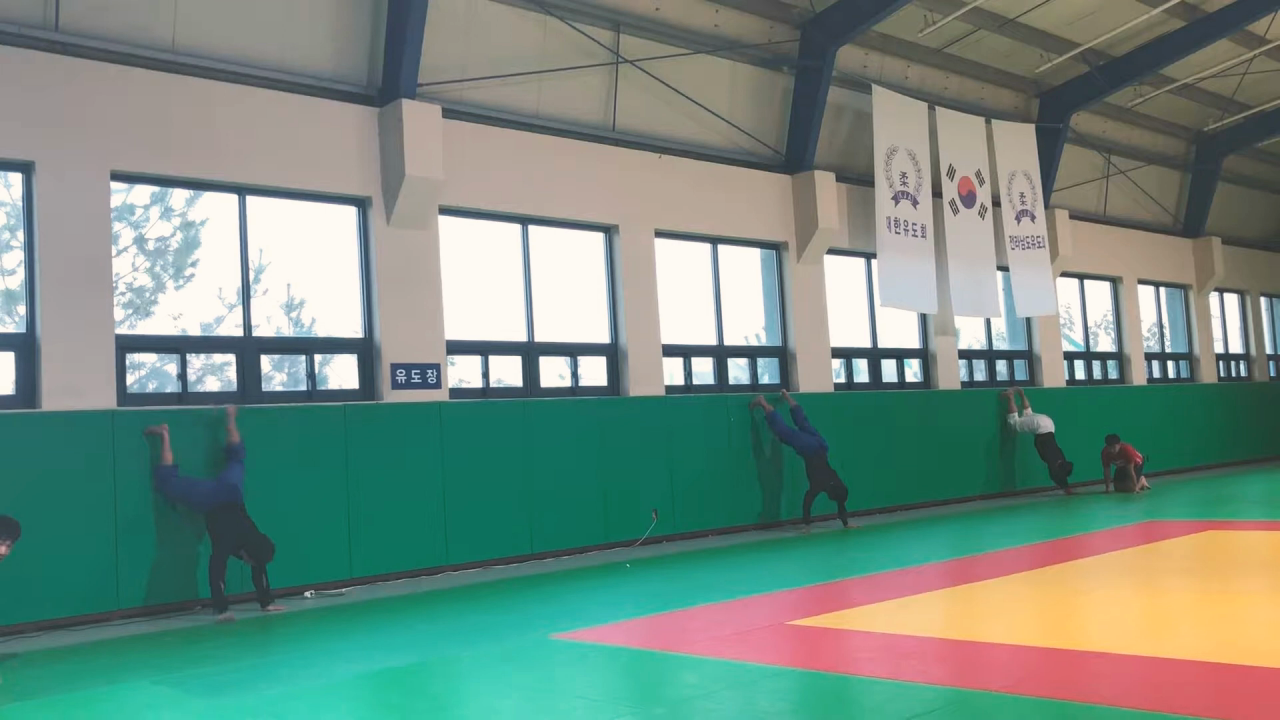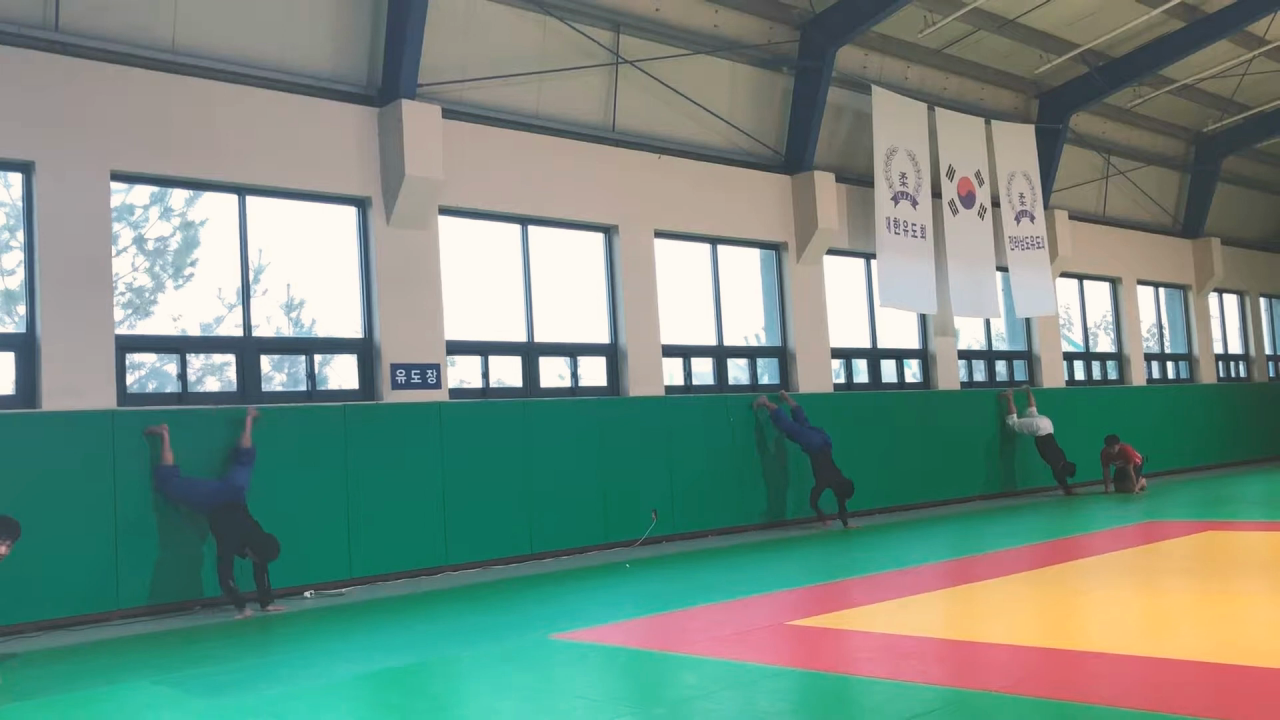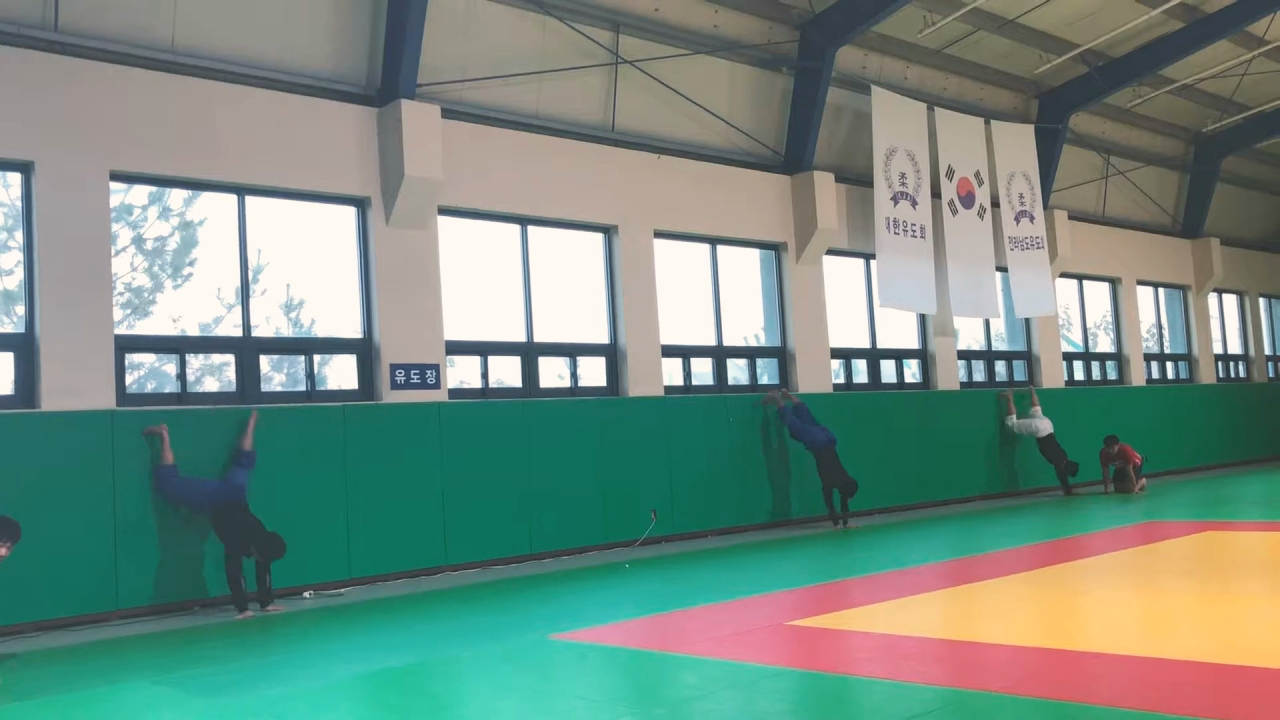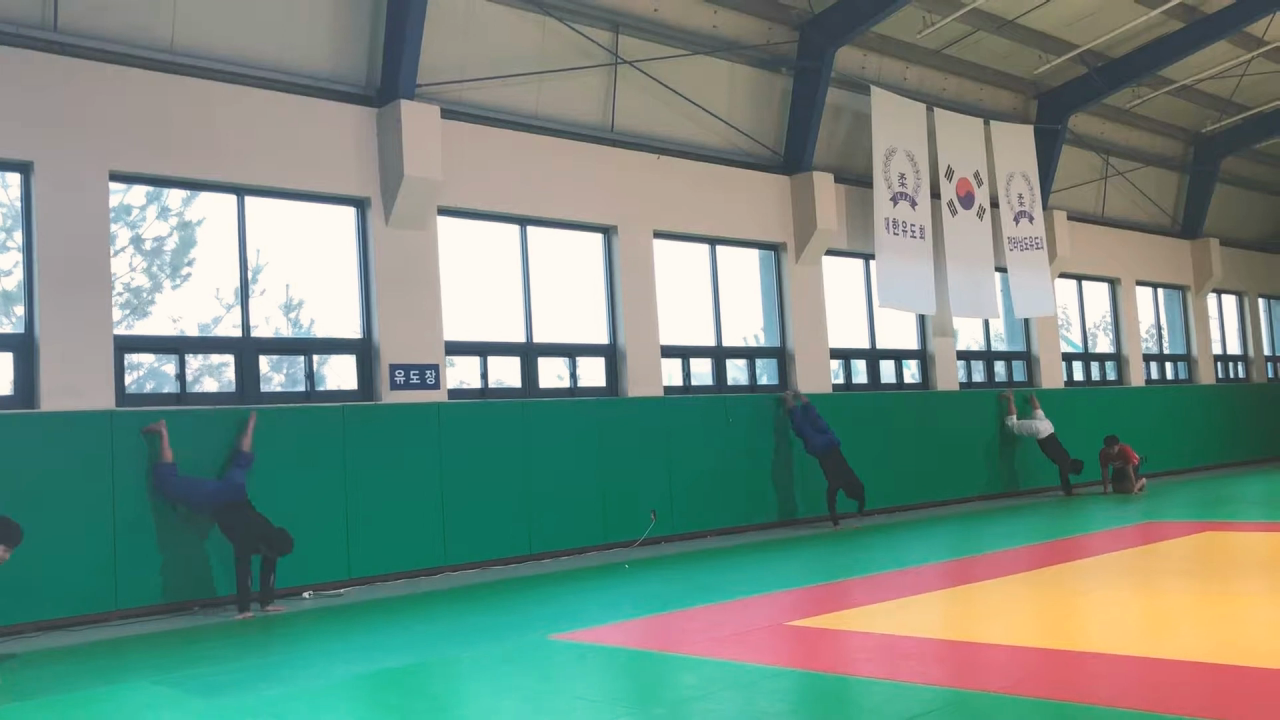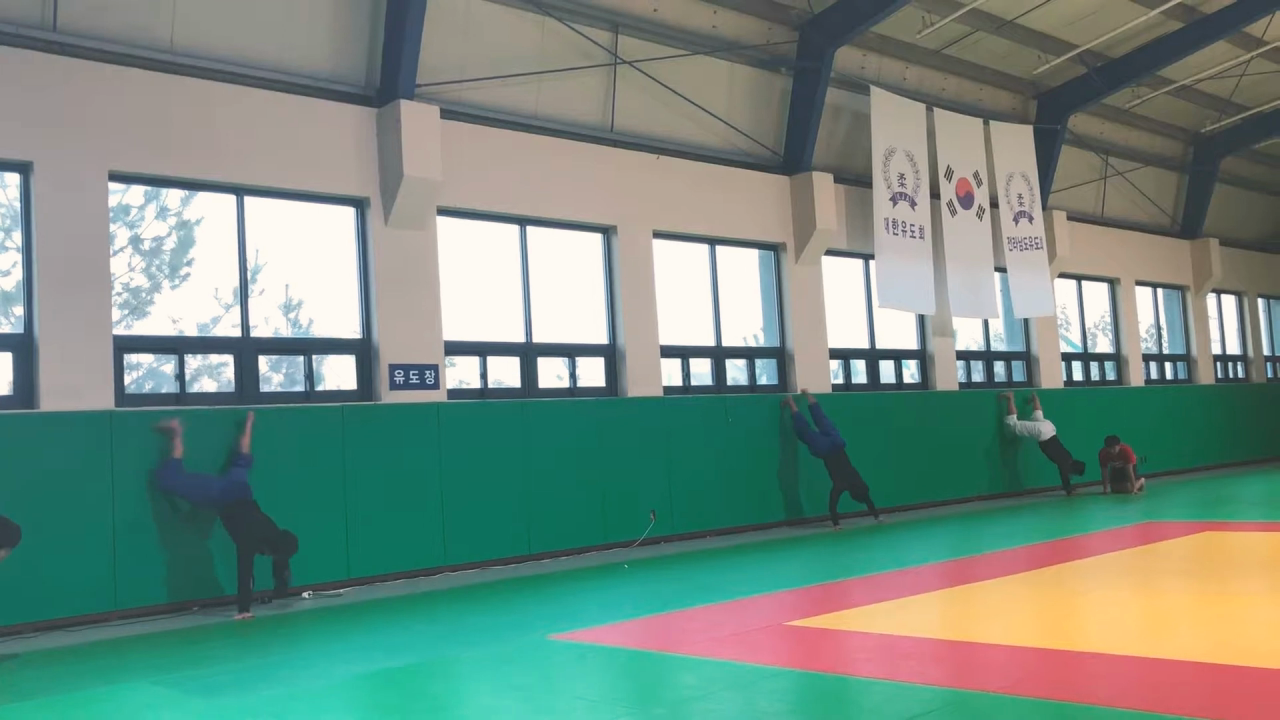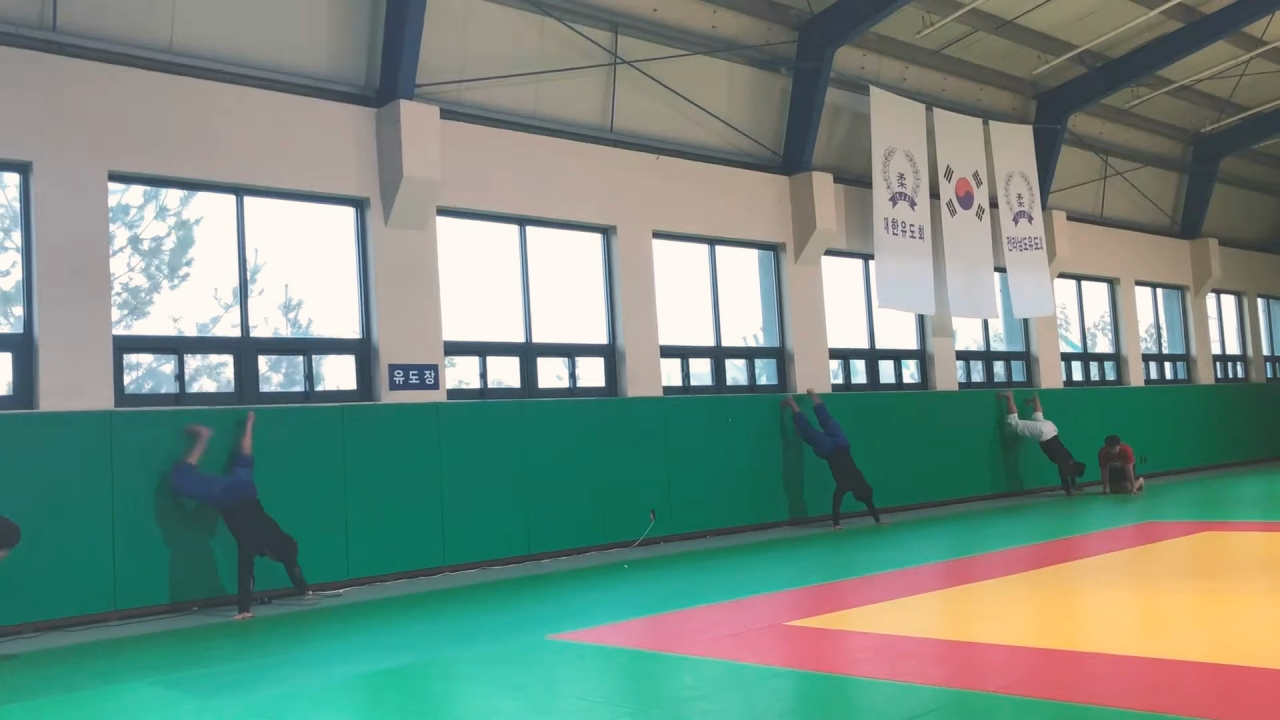
dt=0.1s
person 1, frame 1
left shoulder: (256, 543)
right shoulder: (226, 543)
left elbow: (260, 573)
right elbow: (216, 576)
left wrist: (267, 603)
right wrist: (222, 609)
left hip: (231, 495)
right hip: (212, 500)
left knee: (235, 458)
right knee: (168, 482)
left ankle: (230, 422)
right ankle: (165, 436)
person 1, frame 2
left shoulder: (260, 541)
right shoulder: (232, 543)
left elbow: (261, 571)
right elbow: (225, 575)
left wrist: (267, 602)
right wrist: (241, 606)
left hip: (234, 495)
right hip: (213, 500)
left knee: (244, 459)
right knee: (168, 482)
left ankle: (248, 421)
right ankle: (165, 436)
person 1, frame 3
left shoulder: (263, 539)
right shoulder: (238, 542)
left elbow: (263, 571)
right elbow: (234, 574)
left wrist: (267, 602)
right wrist: (243, 608)
left hip: (234, 495)
right hip: (214, 500)
left knee: (244, 462)
right knee: (168, 482)
left ankle: (251, 424)
right ankle: (165, 436)
person 1, frame 4
left shoulder: (270, 535)
right shoulder: (247, 540)
left elbow: (268, 568)
right elbow: (243, 574)
left wrist: (267, 602)
right wrist: (244, 609)
left hip: (236, 493)
right hip: (217, 500)
left knee: (242, 462)
right knee: (169, 483)
left ankle: (250, 425)
right ankle: (164, 434)
person 1, frame 5
left shoulder: (275, 535)
right shoulder: (250, 540)
left elbow: (282, 565)
right elbow: (245, 573)
left wrist: (282, 592)
right wrist: (244, 609)
left hip: (239, 491)
right hip: (223, 496)
left knee: (241, 463)
right knee: (171, 479)
left ankle: (248, 425)
right ankle: (176, 433)
person 1, frame 6
left shoulder: (279, 539)
right shoulder: (251, 542)
left elbow: (292, 565)
right elbow: (245, 574)
left wrist: (304, 590)
right wrist: (243, 609)
left hip: (245, 490)
right hip: (227, 496)
left knee: (243, 463)
right knee: (181, 481)
left ankle: (248, 425)
right ankle: (203, 438)
